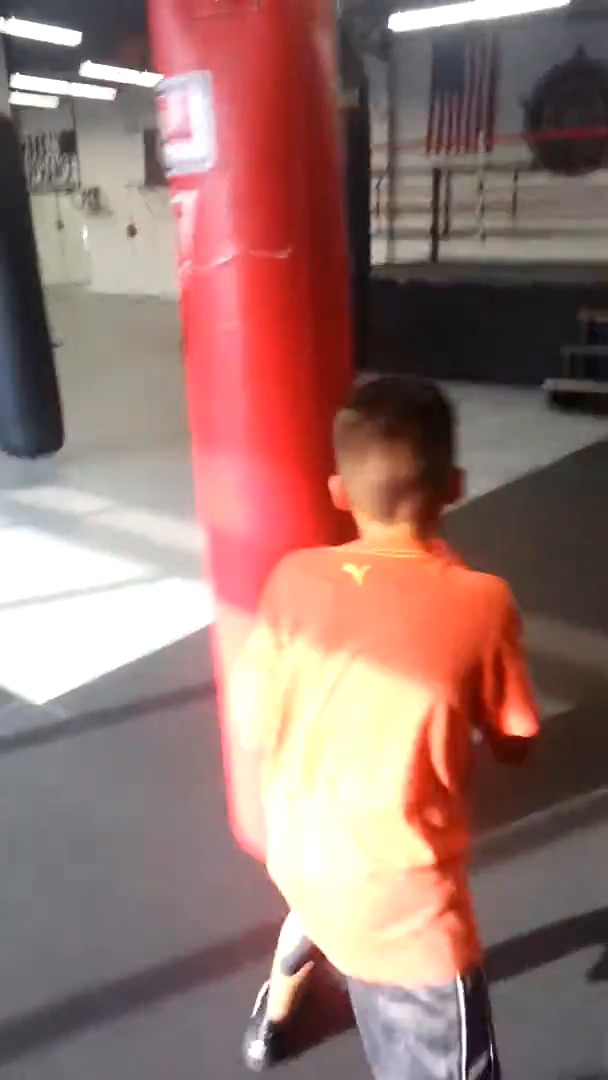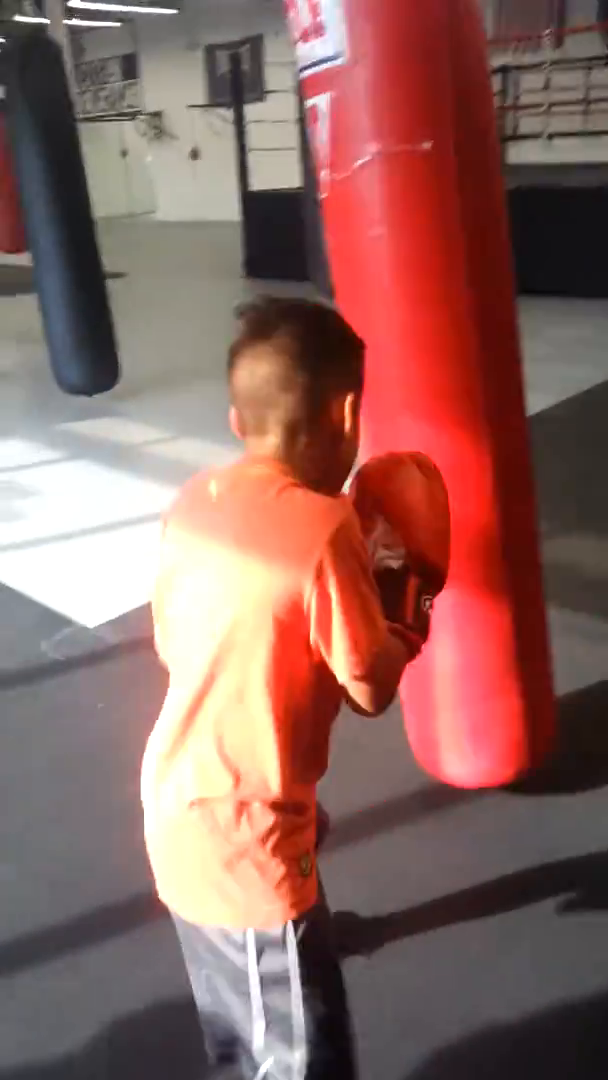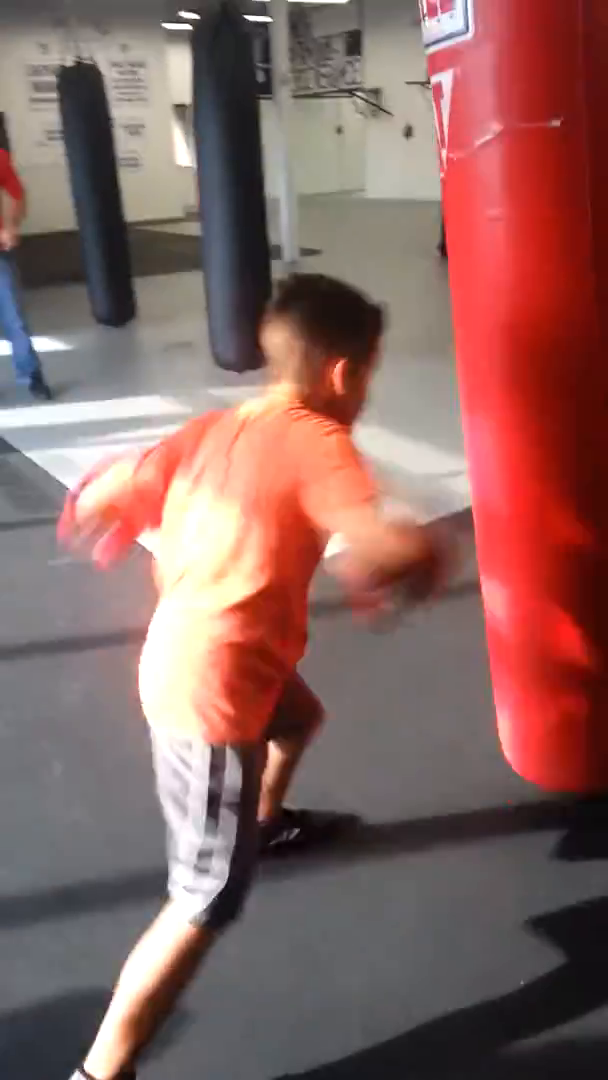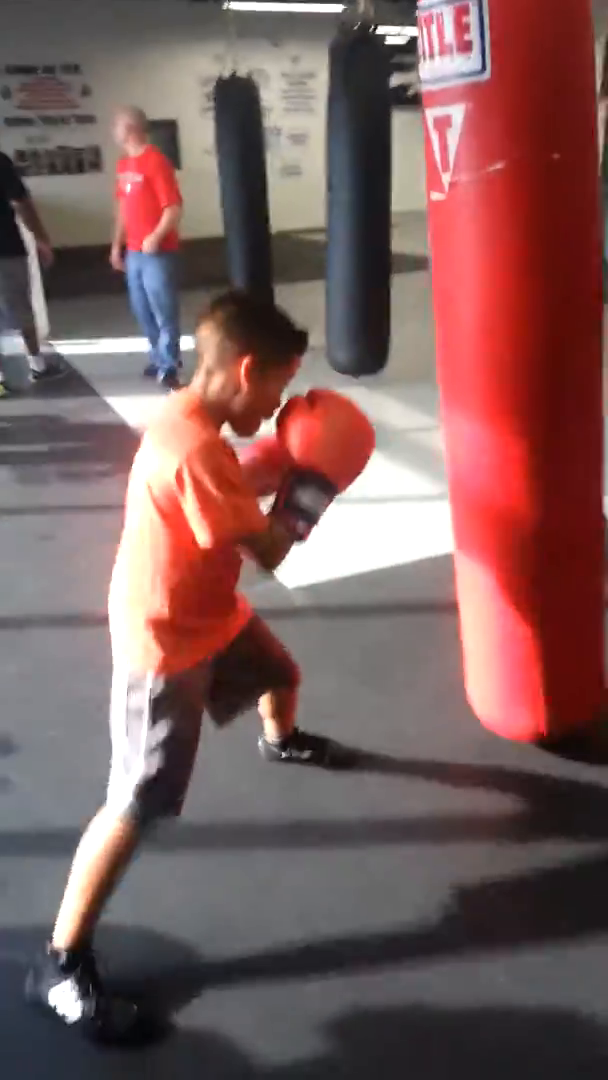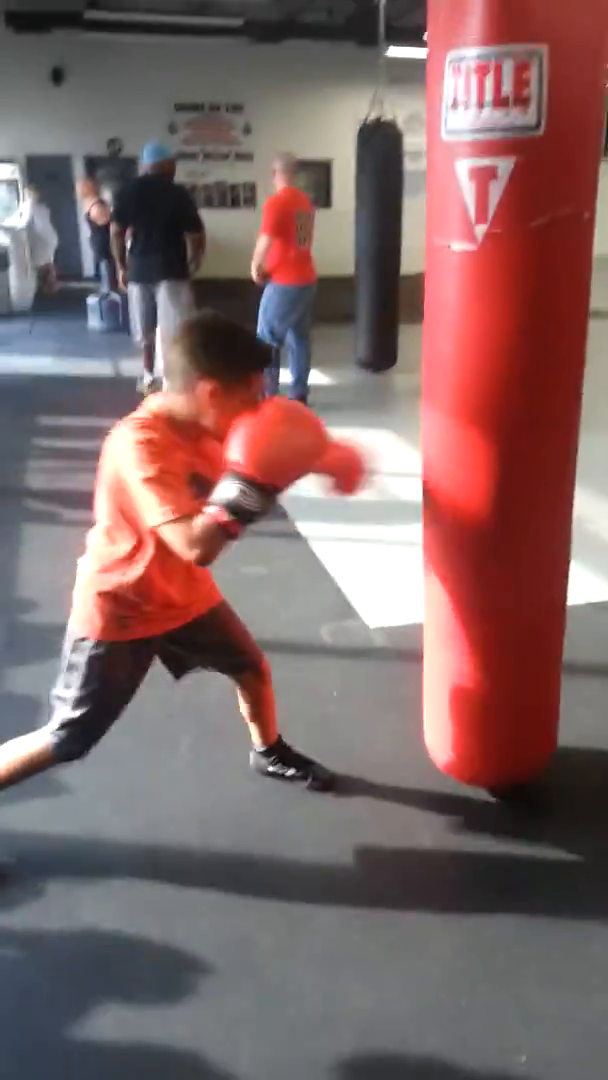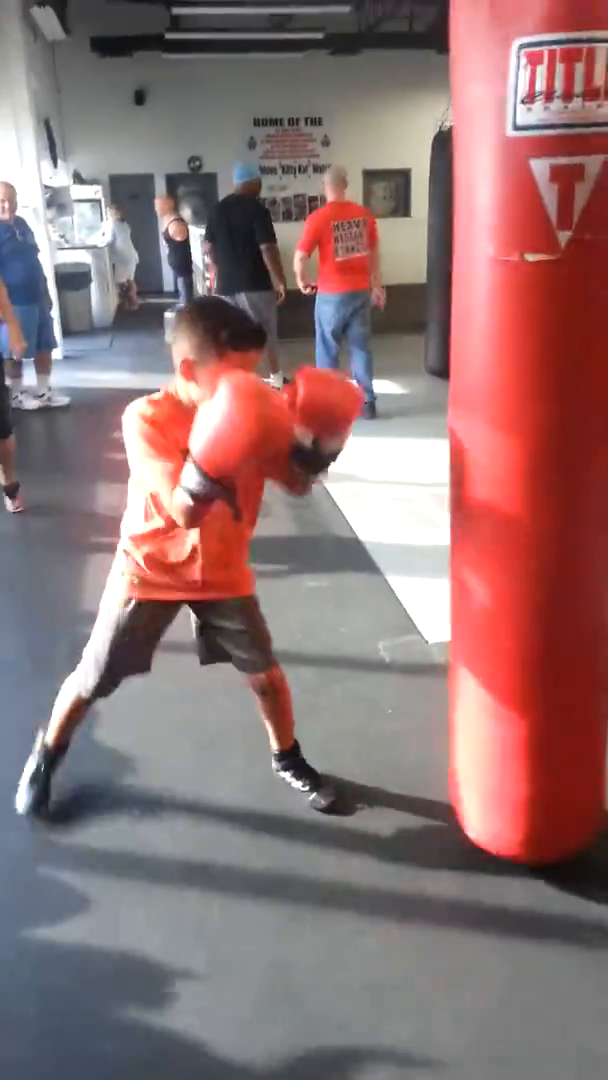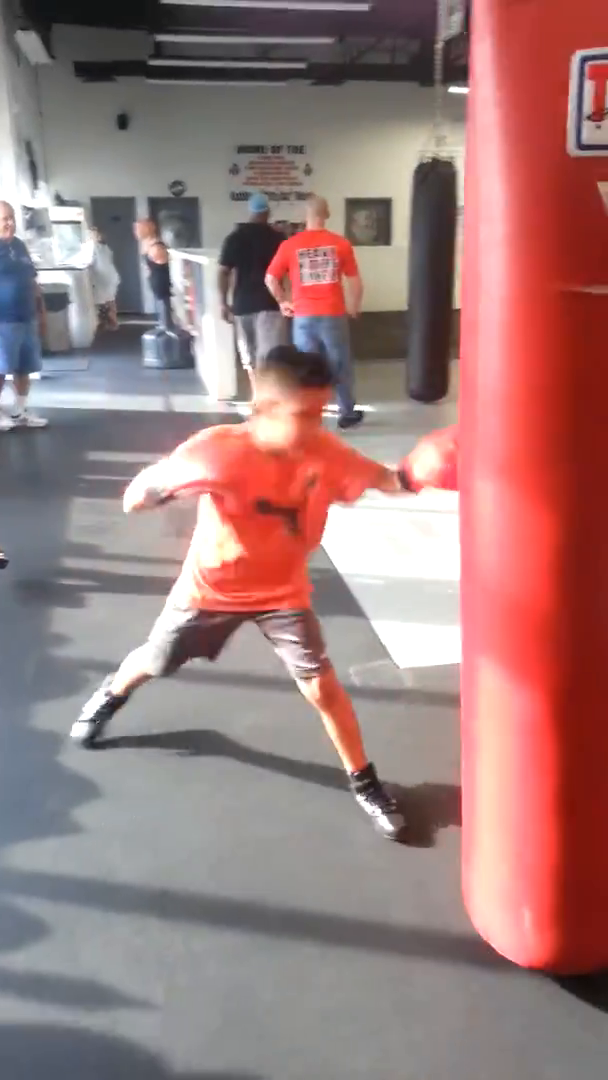
dt=0.7s
person 1, frame 1
left shoulder: (296, 582)
right shoulder: (484, 607)
left elbow: (256, 735)
right elbow: (515, 746)
left hip: (300, 855)
right hip: (404, 902)
left knee: (311, 916)
left ankle: (269, 1022)
person 1, frame 2
left shoulder: (194, 502)
right shoulder: (322, 528)
right elbow: (371, 689)
left hip: (178, 795)
right hip: (237, 838)
left ankle: (227, 969)
person 1, frame 3
left shoulder: (210, 430)
right shoulder: (316, 444)
left elbow: (94, 507)
right elbow: (385, 554)
left wrist: (117, 532)
right wrist: (423, 553)
right hip: (208, 695)
left knee: (298, 719)
right knee: (207, 899)
left ankle: (266, 818)
person 1, frame 4
left shoulder: (184, 418)
right shoulder: (198, 449)
right elbow: (266, 552)
left hip: (211, 614)
right hip: (164, 642)
left knee: (281, 674)
right knee: (140, 804)
left ankle: (280, 741)
right ankle: (62, 963)
person 1, frame 5
left shoulder: (199, 428)
right shoulder: (141, 445)
left elbow: (213, 491)
right elbow: (194, 548)
right wrist: (253, 483)
left hip: (184, 597)
right hip: (116, 612)
left knee: (253, 669)
right knee: (63, 741)
left ankle: (270, 753)
person 1, frame 6
right shoulder: (147, 418)
left elbow: (297, 484)
right elbow: (185, 511)
left hip: (222, 573)
right hip: (148, 571)
left knee: (266, 675)
right knee: (94, 678)
left ankle: (288, 759)
right ankle: (47, 754)
person 1, frame 7
left shoulder: (326, 449)
right shoulder: (220, 445)
left elbow: (376, 479)
right elbow: (133, 503)
left wrist: (412, 476)
right wrist: (175, 477)
left hip: (282, 592)
right hip: (213, 585)
left knee: (320, 684)
right knee: (156, 659)
left ankle: (365, 781)
right ankle: (110, 696)
